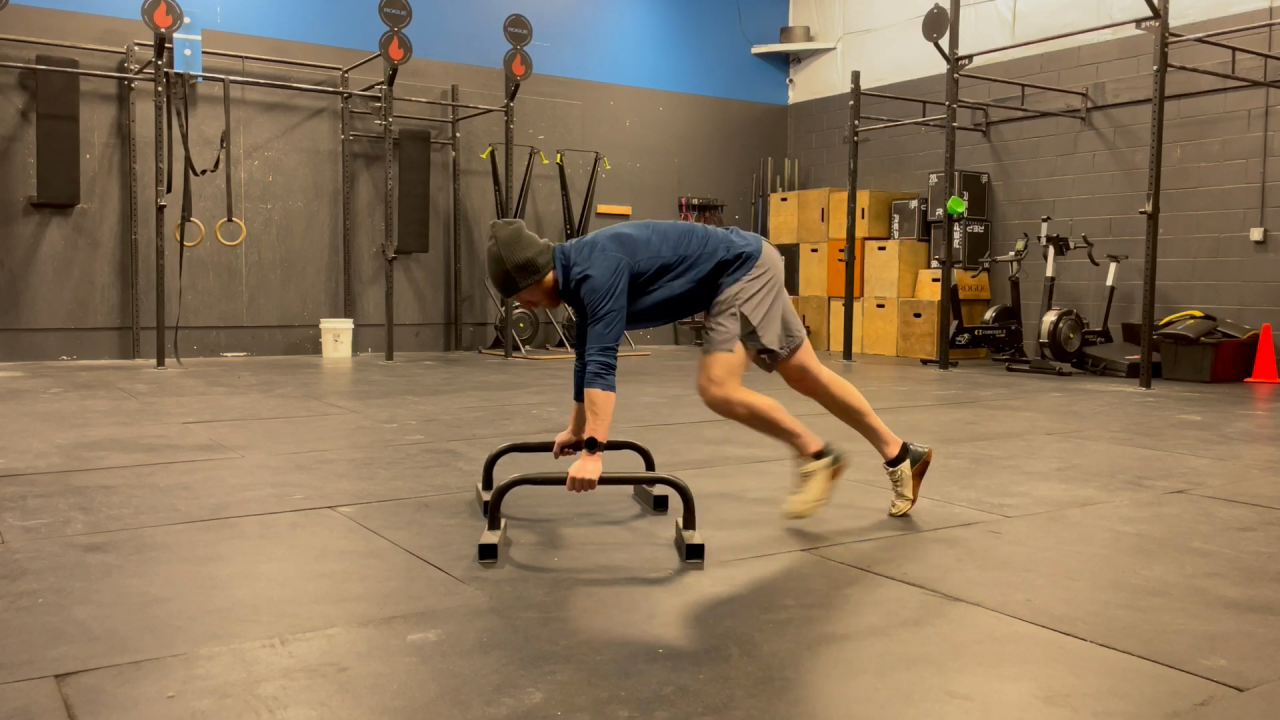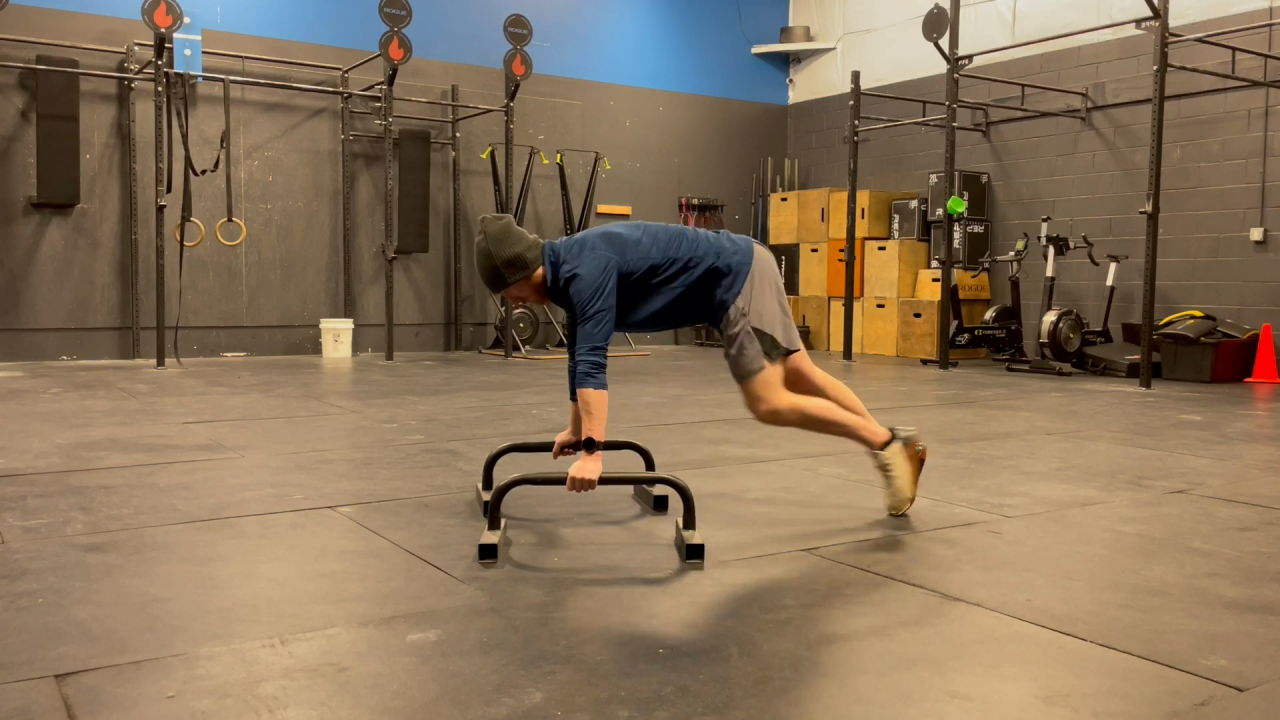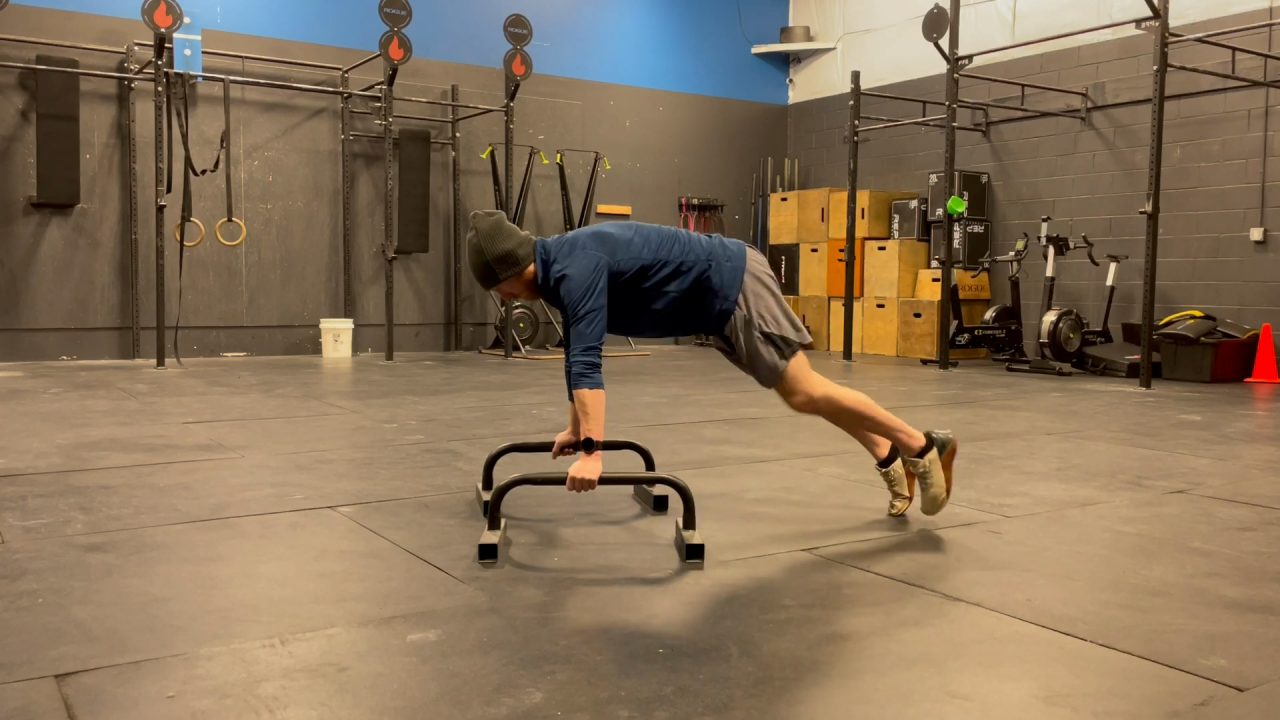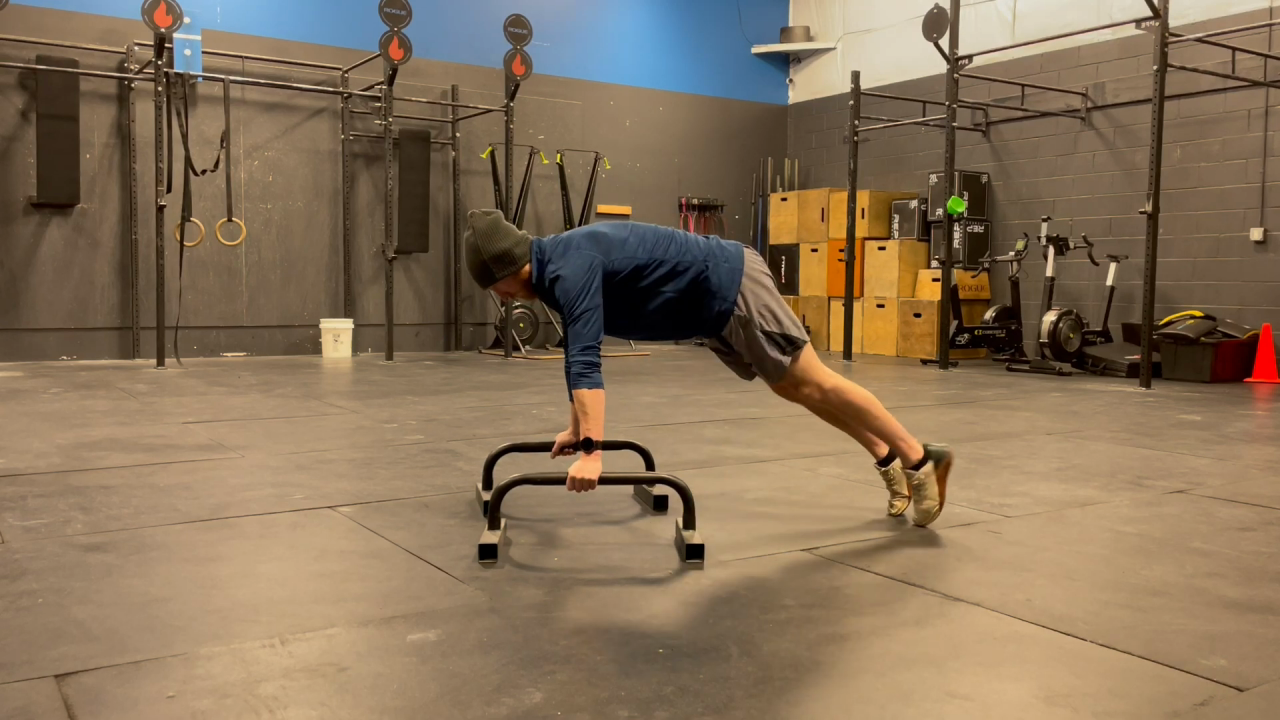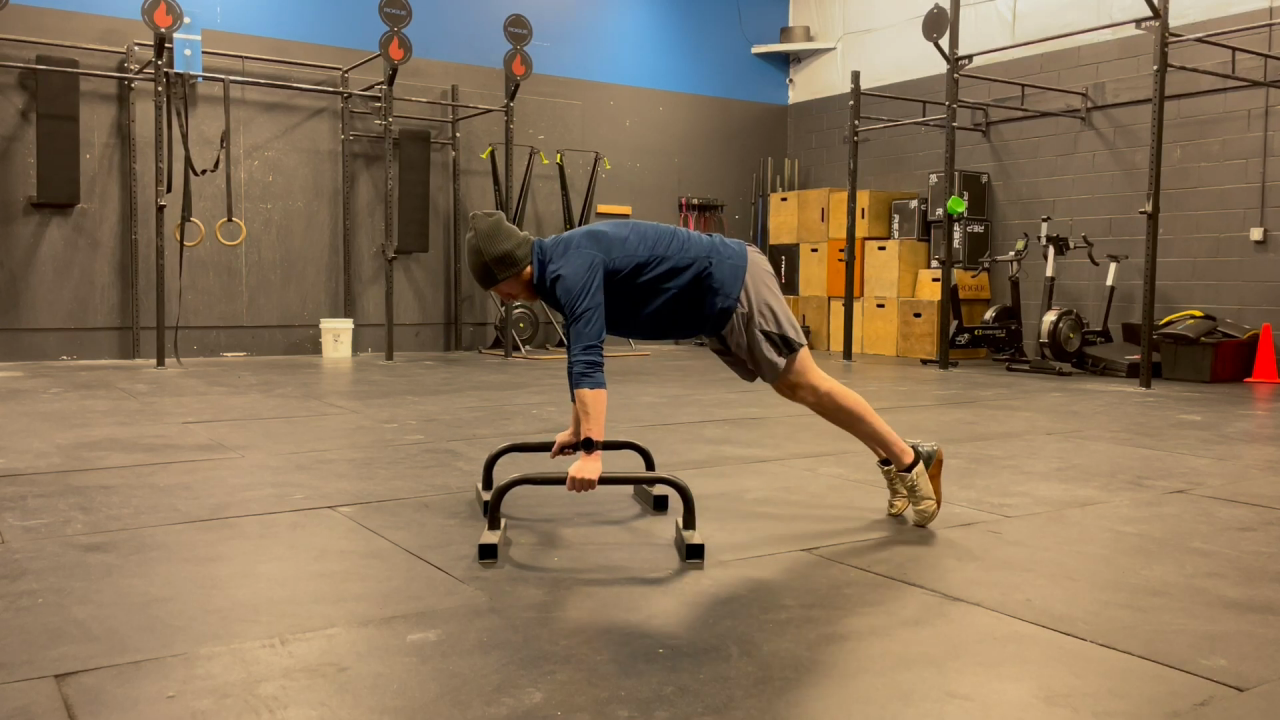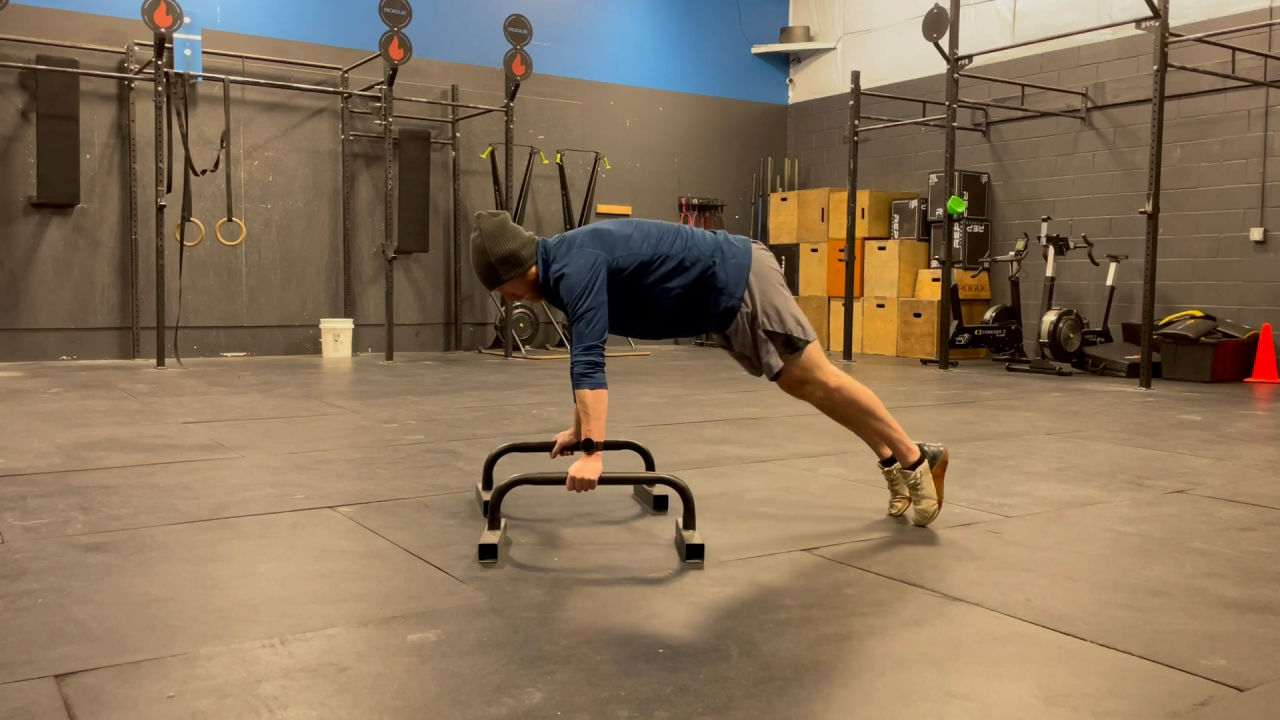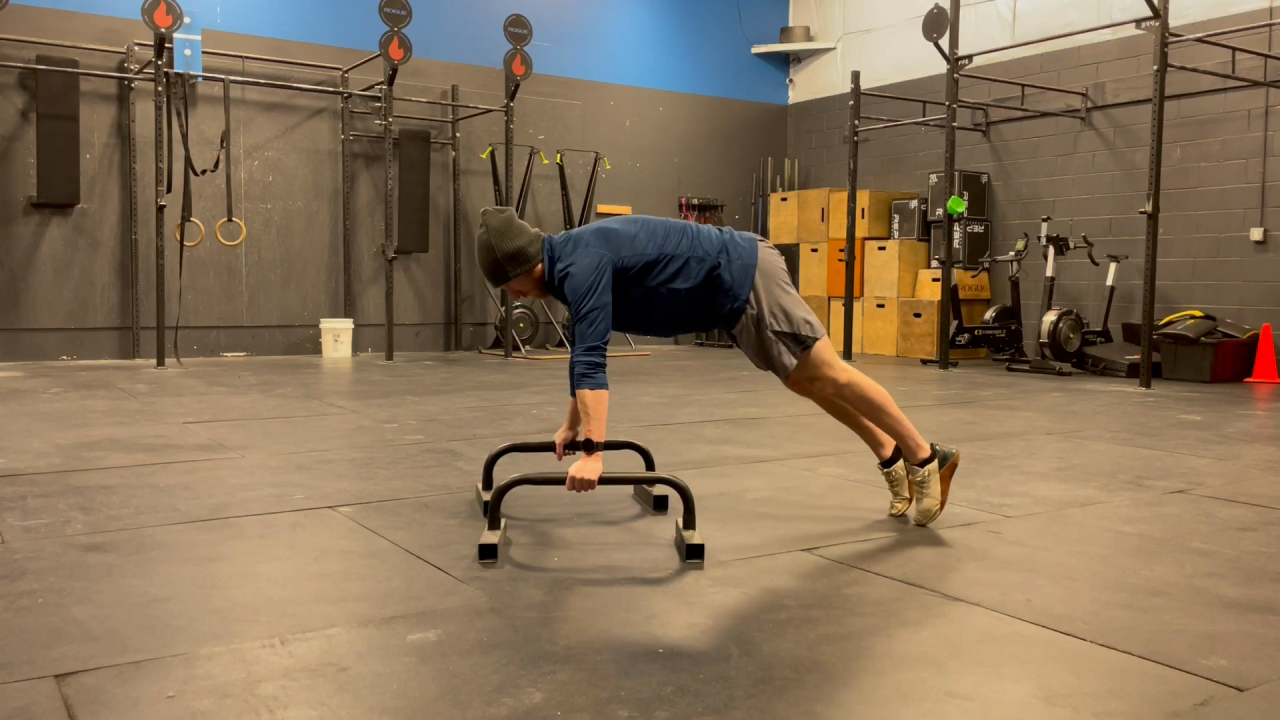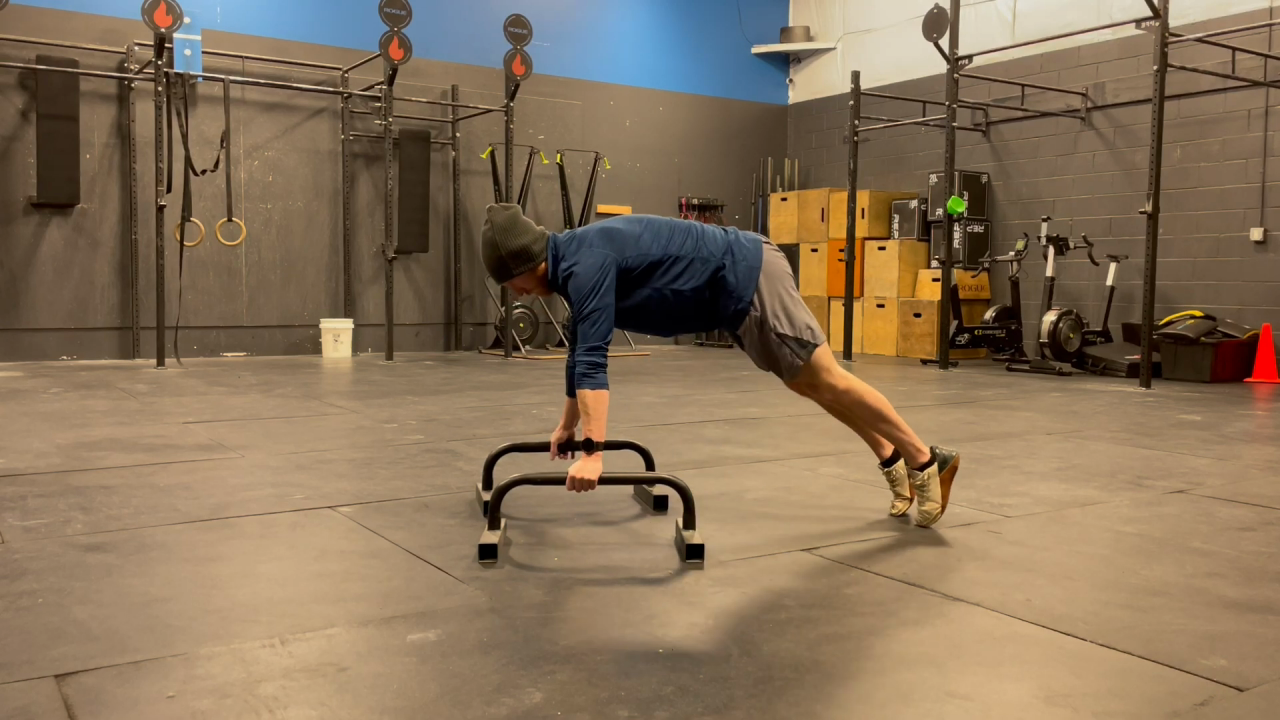
dt=0.1s
person 1, frame 1
left shoulder: (597, 271)
right shoulder: (578, 274)
left elbow: (603, 362)
right elbow: (588, 355)
left wrist: (593, 452)
right wrist: (577, 429)
left hip: (744, 265)
right hip: (746, 270)
left knee: (717, 387)
right knee: (805, 373)
left ankle: (815, 456)
right ankle: (901, 458)
person 1, frame 2
left shoulder: (586, 270)
right shoulder: (569, 271)
left elbow: (594, 361)
right elbow: (580, 355)
left wrist: (592, 453)
right wrist: (575, 430)
left hip: (738, 274)
right hip: (739, 273)
left knee: (769, 402)
right knee: (800, 376)
left ankle: (887, 444)
right ankle: (893, 452)
person 1, frame 3
left shoulder: (575, 269)
right shoulder: (563, 270)
left elbow: (588, 363)
right elbow: (578, 354)
left wrist: (591, 453)
right wrist: (575, 429)
left hip: (731, 283)
right hip: (724, 294)
left knee: (803, 391)
right knee: (798, 386)
left ankle: (922, 446)
right ankle: (888, 457)
person 1, frame 4
left shoulder: (570, 269)
right shoulder: (560, 268)
left elbow: (587, 361)
right elbow: (577, 355)
left wrist: (591, 452)
right wrist: (575, 429)
left hip: (728, 284)
right hip: (721, 293)
left knee: (813, 382)
right knee: (799, 385)
left ankle: (918, 457)
right ankle: (886, 457)
person 1, frame 5
left shoulder: (572, 269)
right shoulder: (563, 267)
left elbow: (588, 361)
right elbow: (581, 353)
left wrist: (592, 453)
right wrist: (577, 429)
left hip: (732, 282)
right hip: (722, 294)
left knee: (808, 384)
right knee: (797, 385)
left ankle: (911, 461)
right ankle: (890, 458)
person 1, frame 6
left shoulder: (576, 268)
right shoulder: (567, 266)
left elbow: (590, 361)
right elbow: (583, 354)
left wrist: (592, 454)
right wrist: (578, 429)
left hip: (737, 280)
right hip: (728, 288)
left knee: (816, 379)
right knee: (802, 382)
left ankle: (916, 459)
right ankle: (891, 459)
person 1, frame 7
left shoulder: (581, 265)
right shoulder: (573, 262)
left elbow: (592, 359)
right elbow: (583, 351)
left wrist: (592, 453)
right wrist: (574, 426)
left hip: (741, 276)
right hip: (737, 280)
left knee: (825, 375)
right knee: (806, 379)
left ankle: (926, 458)
right ankle: (892, 458)
person 1, frame 8
left shoulder: (586, 265)
right shoulder: (576, 261)
left elbow: (593, 359)
right elbow: (581, 350)
left wrist: (592, 453)
right wrist: (569, 424)
left hip: (745, 279)
right hip: (741, 280)
left knee: (826, 381)
right knee: (809, 381)
left ankle: (926, 461)
right ankle: (892, 459)
